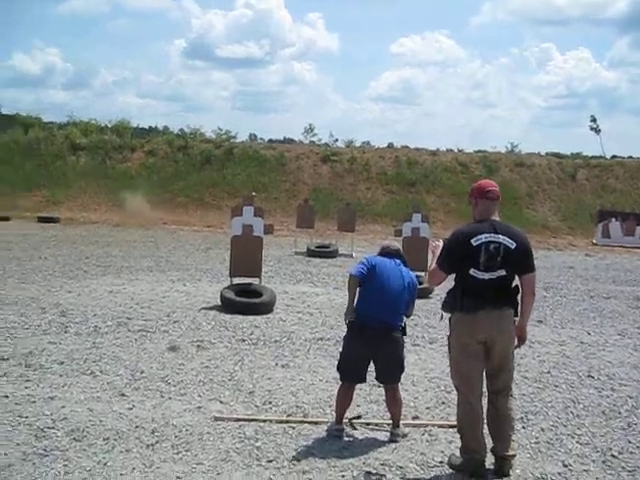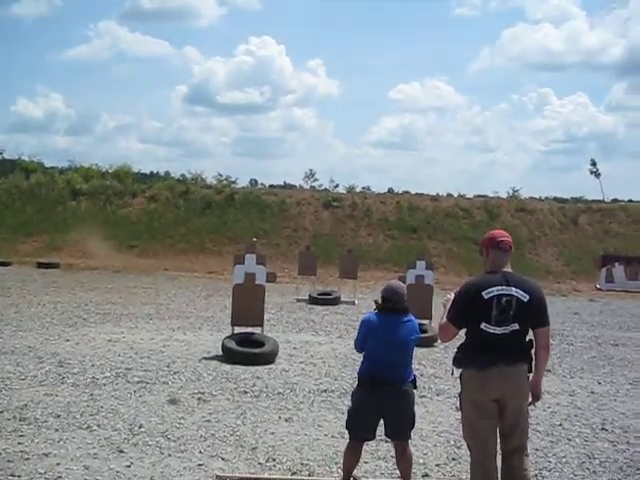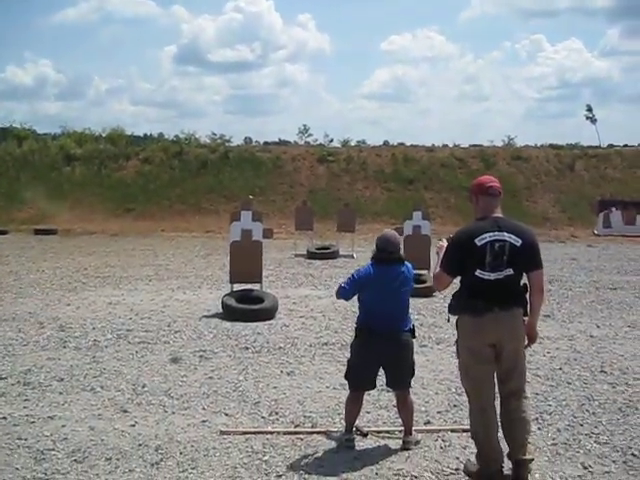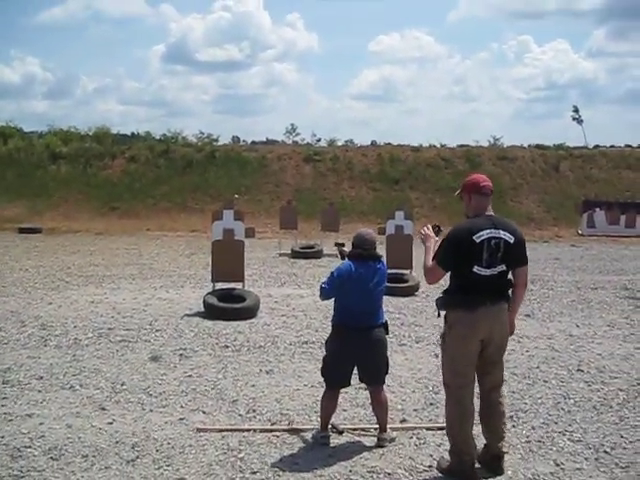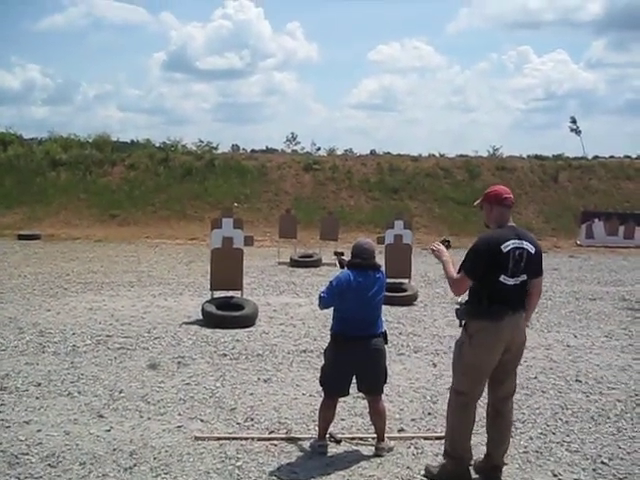
dt=1s
person 1, frame 1
left shoulder: (462, 235)
right shoulder: (518, 238)
left elbow: (434, 279)
right elbow: (529, 289)
left wrist: (438, 252)
right wrist: (523, 323)
left hip: (467, 320)
right hip: (502, 320)
left knee: (469, 393)
right knee: (501, 391)
person 1, frame 2
left shoulder: (472, 288)
right shoulder: (532, 290)
left elbow: (445, 334)
right elbow: (543, 343)
left wrist: (449, 304)
right wrist: (537, 379)
left hip: (478, 376)
right hip: (516, 376)
left knee: (482, 453)
right knee: (517, 452)
person 1, frame 3
left shoulder: (465, 236)
right shoulder: (524, 235)
left elbow: (440, 283)
right elbow: (538, 287)
left wrist: (442, 252)
right wrist: (532, 322)
left hip: (475, 323)
right hip: (512, 321)
left knee: (481, 398)
right knee: (515, 395)
person 1, frame 4
left shoulder: (461, 232)
right shoulder: (513, 232)
left elbow: (431, 276)
right elbow: (521, 282)
left wrist: (429, 243)
right wrist: (511, 315)
left hip: (464, 317)
right hip: (497, 316)
left knee: (459, 391)
right knee: (493, 388)
right ankle: (494, 454)
person 1, frame 5
left shoulder: (487, 242)
right shoulder: (531, 243)
left elbow: (458, 287)
right elbow: (535, 292)
left wrist: (445, 258)
left hip: (484, 327)
right hip: (514, 328)
left knee: (463, 397)
right knee: (503, 398)
person 2, frame 1
left shoulder: (373, 261)
right shoulder: (410, 277)
left elbow: (354, 276)
right elbow: (409, 312)
left wrist: (350, 306)
left hip: (361, 331)
right hip: (391, 335)
left knee: (348, 382)
right knee: (391, 385)
left ankle: (338, 424)
right ankle: (396, 429)
person 2, frame 2
left shoulder: (370, 321)
right shoulder: (413, 324)
left elbow: (358, 347)
left hip: (369, 388)
right hip: (401, 390)
left knee: (356, 440)
right knee: (401, 443)
person 2, frame 3
left shoulder: (365, 273)
right shoulder: (407, 271)
left elbow: (341, 294)
left hip: (368, 339)
right hip: (399, 339)
left knee: (357, 390)
right knee: (403, 392)
left ankle: (348, 434)
right ankle: (408, 436)
person 2, frame 4
left shoulder: (344, 269)
right shoulder: (381, 268)
left elbow: (324, 294)
right wrist: (348, 258)
left hip: (344, 336)
right hip: (374, 335)
left knee: (332, 387)
right knee: (377, 388)
left ankle: (323, 432)
right ankle: (383, 433)
person 2, frame 5
left shoulder: (343, 278)
right shoulder: (380, 277)
left elbow: (323, 303)
right wrist: (347, 266)
left hip: (342, 344)
right hip: (372, 344)
left knee: (330, 396)
right knee: (375, 397)
left ankle: (321, 441)
right ankle: (381, 442)
